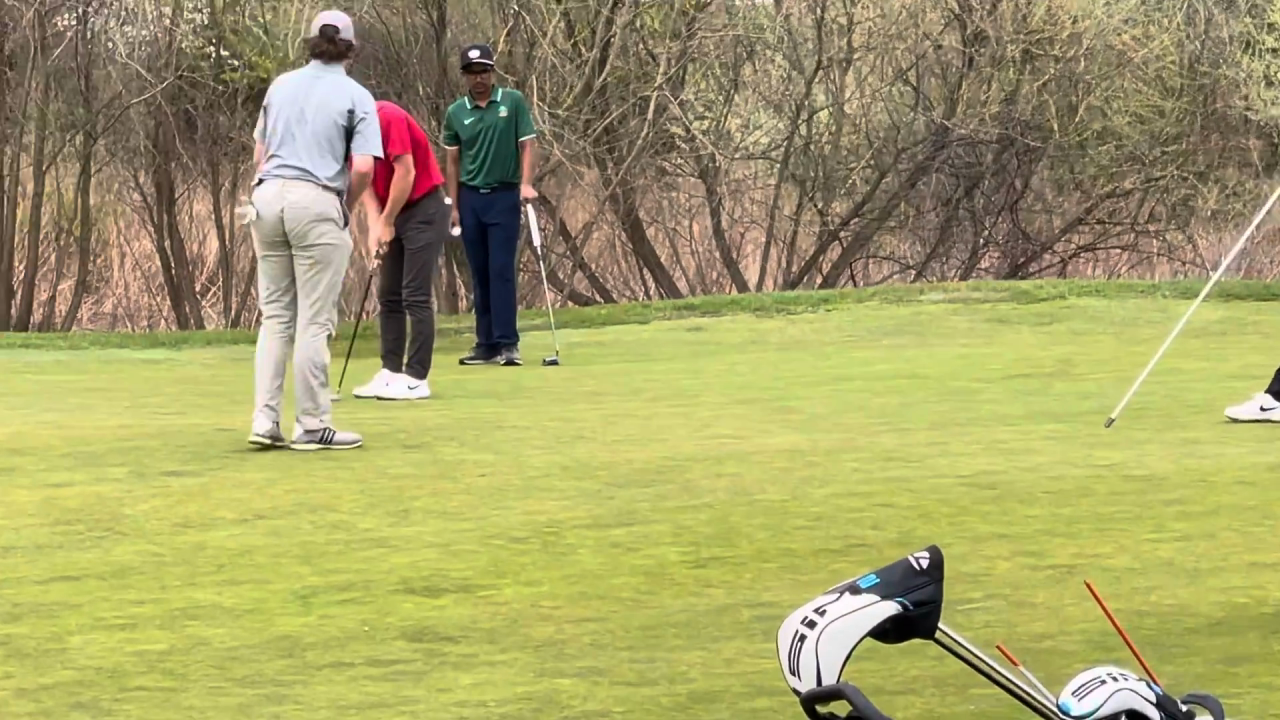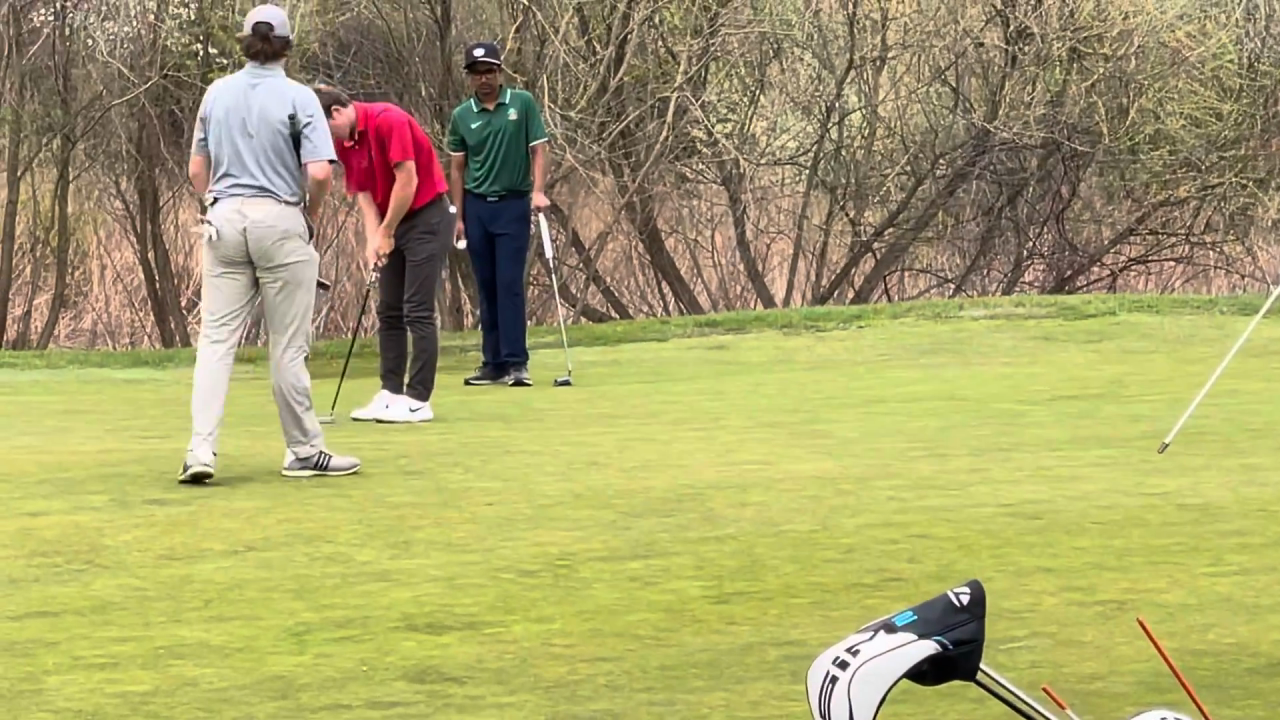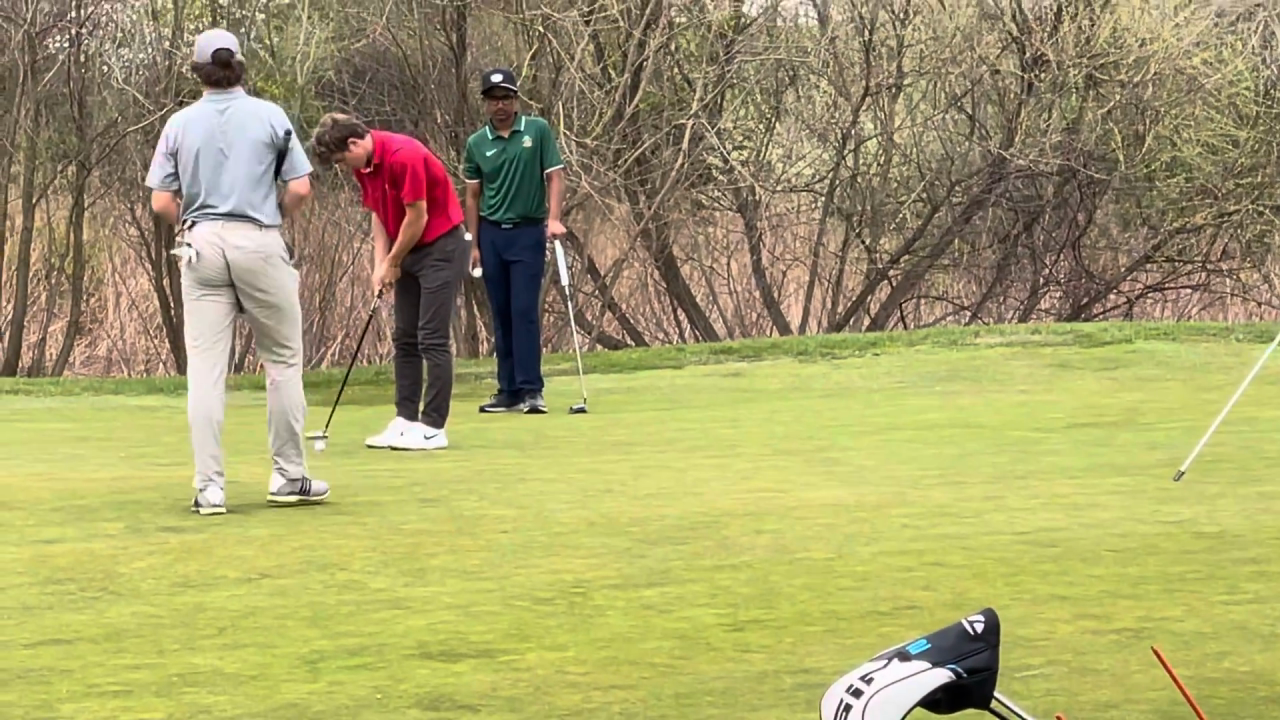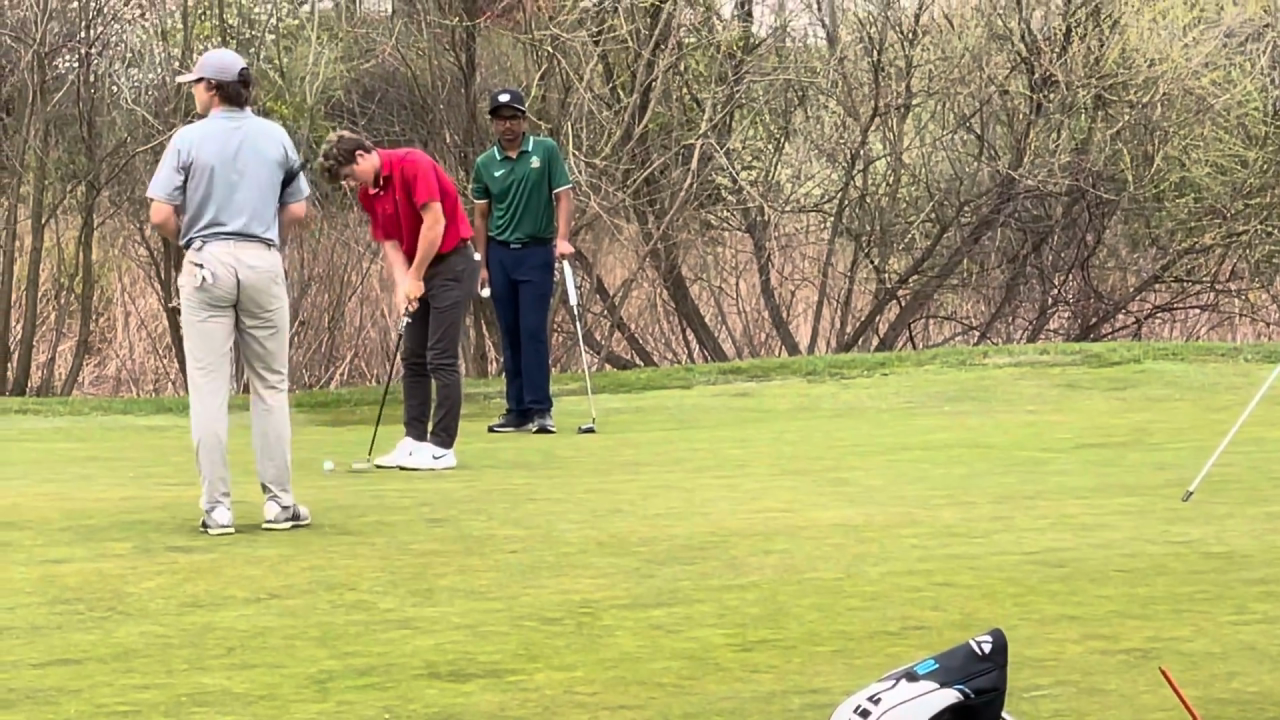
dt=0.4s
person 1, frame 1
left shoulder: (281, 84)
right shoulder: (356, 95)
left elbow: (260, 153)
right elbow: (363, 168)
right wrist: (346, 210)
left hip: (268, 198)
right hip: (317, 203)
left knee: (275, 316)
right knee: (313, 322)
left ankle: (266, 418)
right ankle: (311, 425)
person 1, frame 2
left shoulder: (216, 93)
right shoulder: (299, 97)
left elbow: (197, 169)
right elbow: (319, 174)
right wrist: (310, 213)
left hip: (223, 220)
right hip: (278, 221)
left knee: (216, 340)
right knee: (287, 345)
left ankle: (200, 451)
right ankle: (304, 452)
person 1, frame 3
left shoulder: (181, 123)
right shoulder: (270, 115)
left elbow: (161, 202)
right elbow: (300, 189)
left hip: (202, 247)
right hip: (260, 244)
left knee: (206, 370)
right knee: (283, 361)
left ankle: (210, 487)
right ankle: (289, 474)
person 1, frame 4
left shoulder: (188, 138)
right shoulder: (276, 136)
left elbow: (160, 215)
right elbow: (296, 211)
left wrist: (190, 240)
left hip: (207, 266)
right hip: (263, 264)
left knee: (209, 390)
right knee: (270, 388)
left ankle: (217, 507)
right ankle: (279, 501)
person 2, frame 1
left shoulder: (514, 102)
right shoulder: (455, 113)
left elbow: (527, 145)
right elbow: (452, 161)
left wrist: (526, 183)
right wrist: (453, 205)
left hip: (504, 196)
right hip: (470, 198)
left knee: (502, 271)
right knee: (479, 274)
left ankle: (507, 343)
right ankle: (486, 343)
person 2, frame 2
left shoulder: (524, 103)
right shoulder: (461, 116)
left elbow: (539, 149)
right elbow: (457, 169)
left wrist: (538, 191)
right wrist: (458, 216)
left hip: (513, 204)
right hip: (476, 207)
left knee: (510, 284)
right knee: (486, 288)
left ankle: (516, 362)
right ankle: (493, 362)
person 2, frame 3
left shoulder: (539, 130)
right shoulder: (476, 144)
left elbow: (554, 176)
right elbow: (472, 196)
left wrist: (554, 218)
right wrist: (473, 244)
left hip: (528, 232)
right hip: (491, 234)
left knee: (525, 311)
right knee: (501, 315)
left ankle: (531, 389)
right ankle: (509, 389)
person 2, frame 4
left shoulder: (547, 150)
right shoulder: (484, 164)
left elbow: (563, 196)
right elbow: (481, 217)
left wrist: (562, 239)
right wrist: (482, 264)
left hip: (536, 252)
right hip: (499, 254)
left knee: (533, 331)
right knee: (510, 335)
left ankle: (540, 409)
right ankle: (517, 409)
person 3, frame 1
left shoulder: (387, 116)
left elbow: (406, 172)
right elbow: (366, 184)
left wrist: (386, 223)
right wrist: (375, 228)
left hip: (425, 209)
right hip: (393, 214)
left knee: (416, 296)
right knee: (389, 296)
left ankle: (416, 378)
right ankle: (391, 371)
person 3, frame 2
left shoulder: (387, 119)
right shoulder: (343, 142)
left elbow: (408, 180)
right elbow: (363, 193)
left wrist: (386, 234)
right wrist: (372, 240)
left hip: (427, 217)
right hip: (393, 222)
left knee: (418, 311)
right knee: (389, 311)
person 3, frame 3
left shoulder: (404, 155)
right shoulder: (363, 166)
left elbow: (418, 217)
left wrist: (392, 263)
right wrist: (380, 264)
left hip: (442, 246)
right hip: (409, 249)
left knee: (432, 338)
right knee: (404, 338)
person 3, frame 4
left shoulder: (411, 163)
right shoulder: (367, 194)
left elbow: (435, 221)
right elbow: (390, 242)
left wrist: (416, 277)
right wrist: (402, 285)
left hip: (451, 264)
right hip: (418, 272)
left knee: (441, 358)
right knee: (412, 358)
